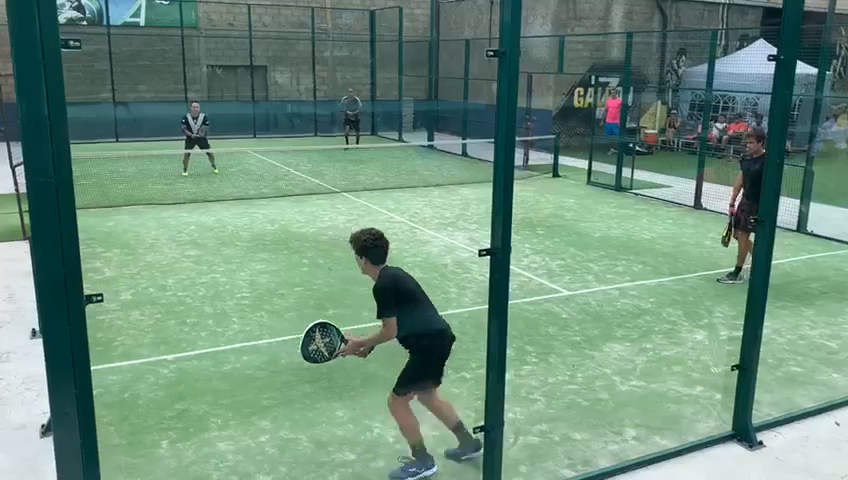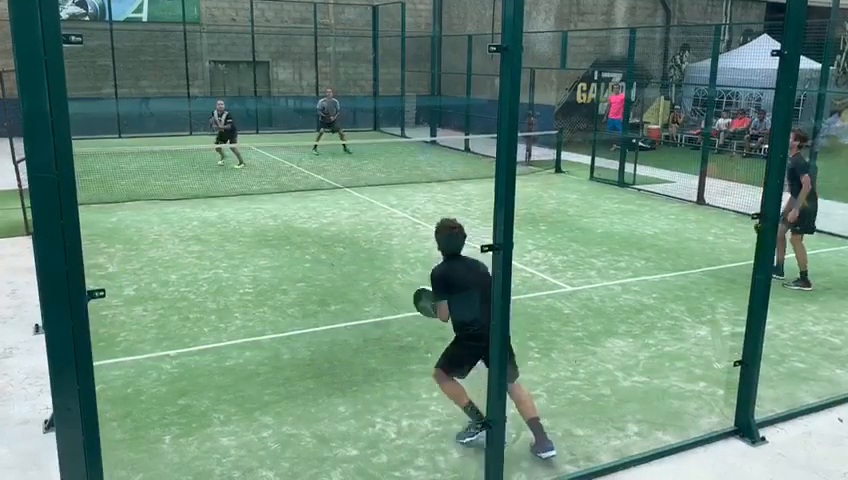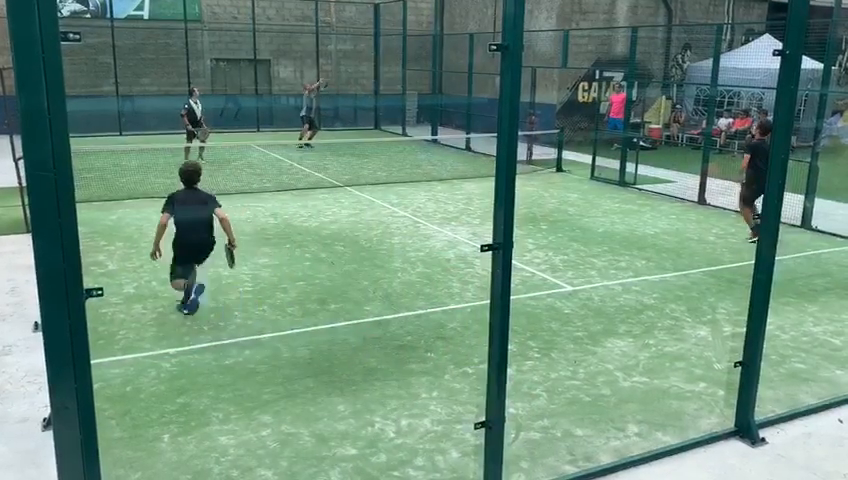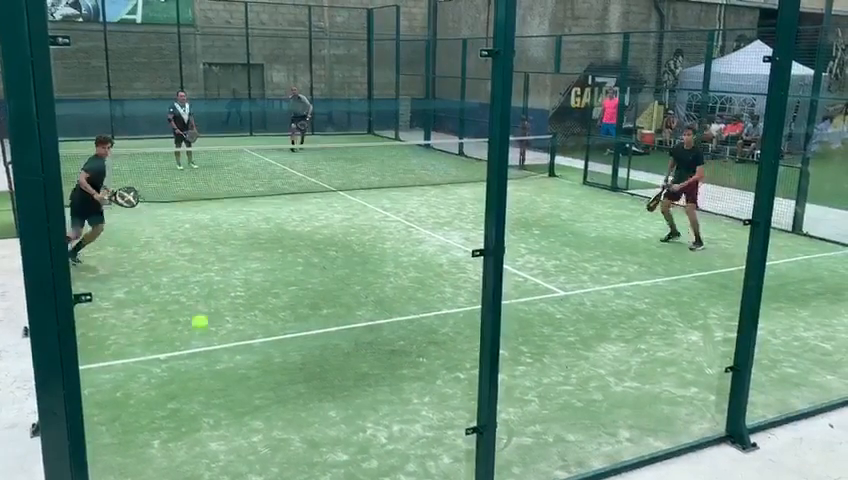
dt=1s
person 1, frame 1
left shoulder: (383, 286)
right shoulder: (397, 275)
left elbow: (390, 331)
left wrist: (360, 343)
right wrist: (369, 344)
left hip: (428, 344)
right hip: (438, 337)
left knee: (397, 401)
right knee: (427, 393)
right ankle: (468, 443)
person 1, frame 2
left shoulder: (439, 273)
right shoulder: (478, 266)
left elbow: (444, 316)
left wrist: (438, 311)
left hip: (470, 336)
left knee: (441, 375)
right knee: (512, 386)
left ankle: (479, 422)
right ankle: (543, 442)
person 1, frame 3
left shoulder: (174, 197)
right shoulder: (208, 198)
left elbow: (163, 222)
right elbow: (223, 217)
left wrist: (156, 246)
right wrist: (231, 239)
left hip: (184, 243)
right hip: (207, 244)
left knee: (177, 283)
right knee: (190, 267)
left ankle: (192, 288)
right ankle: (187, 302)
person 1, frame 4
left shoulder: (95, 161)
right shoulder: (97, 163)
right elbow: (80, 179)
left wrist: (102, 189)
right wrist: (94, 194)
left hip: (77, 200)
right hip: (87, 201)
left knee: (76, 232)
right knee: (98, 228)
right ankle: (73, 251)
person 2, frame 1
left shoulder: (767, 162)
right shoulder: (745, 158)
right wrist: (732, 203)
left hip: (756, 205)
right hip: (744, 202)
left knee: (743, 236)
right knee: (739, 235)
left ankle: (737, 273)
person 2, frame 2
left shoulder: (798, 162)
right shoulder: (793, 160)
left elbow: (807, 186)
left wrist: (796, 209)
right wrist: (791, 206)
left hip: (804, 205)
right hip: (797, 202)
left knee: (795, 239)
right knee: (780, 231)
left ankle: (804, 280)
right ankle: (778, 268)
person 2, frame 3
left shoulder: (751, 144)
right shoulder: (770, 146)
left elbow: (744, 164)
left hip: (752, 181)
right hip: (765, 182)
left knee: (744, 205)
right knee: (749, 203)
left ankle: (755, 231)
right ankle: (757, 227)
person 2, frame 4
left shoulder: (697, 153)
right shoulder: (676, 149)
left elbow: (699, 175)
left wrist: (681, 185)
right wrist: (666, 177)
left hip: (691, 184)
right hip: (675, 182)
left knee: (690, 211)
right knee: (664, 207)
left ankle: (698, 240)
right ankle: (674, 232)
